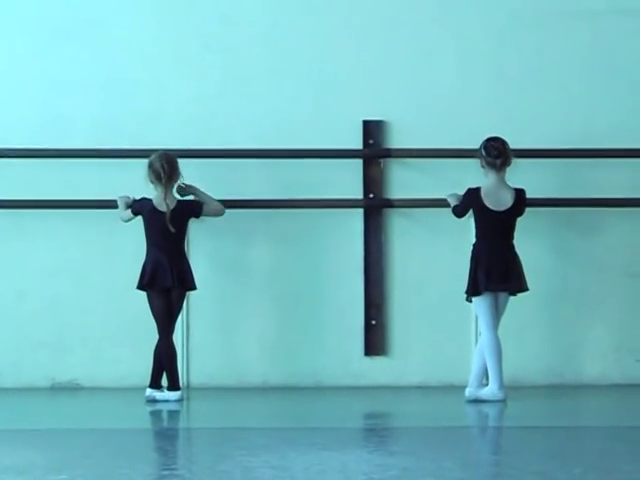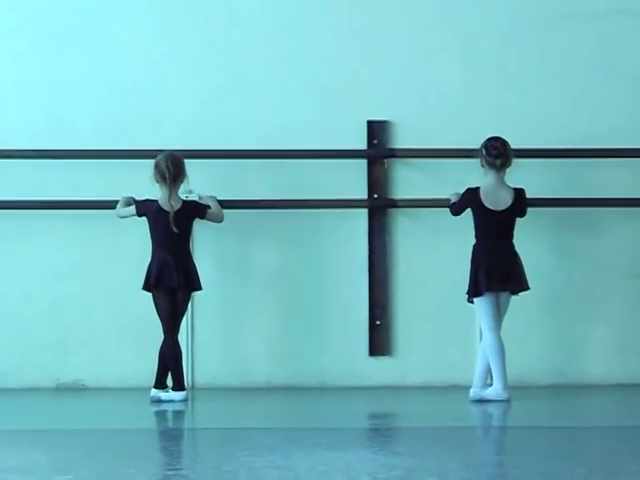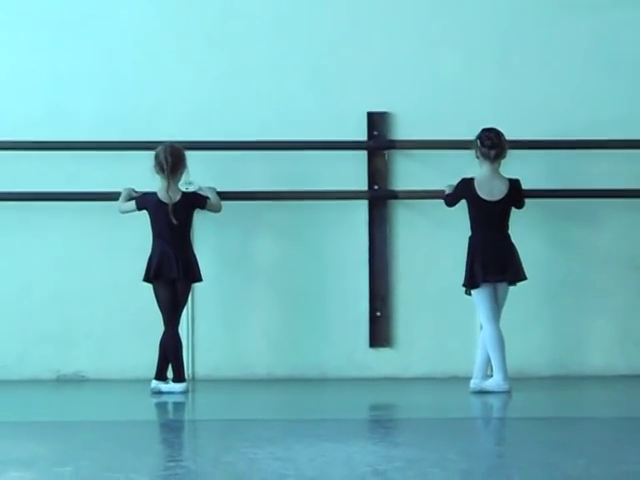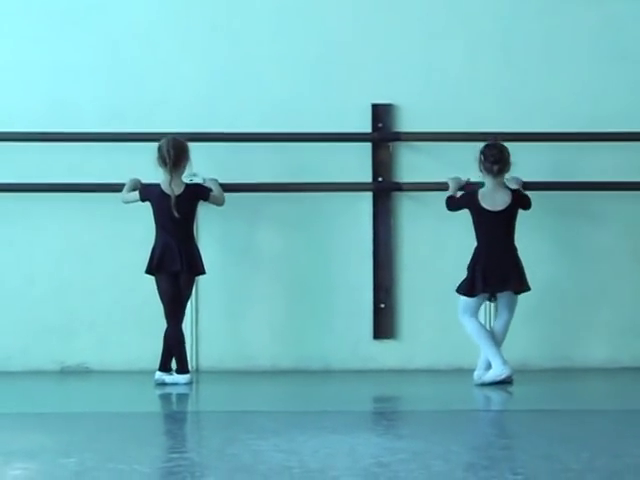
dt=0.4s
person 1, frame 1
left shoulder: (474, 195)
right shoulder: (518, 196)
left elbow: (459, 212)
left wrist: (453, 200)
left hip: (483, 265)
right hip: (506, 266)
left knee: (487, 329)
right knee: (488, 329)
left ankle: (496, 387)
right ankle: (474, 386)
person 1, frame 2
left shoulder: (473, 194)
right shoulder: (517, 195)
left elbow: (455, 210)
left wrist: (454, 199)
left hip: (484, 265)
right hip: (507, 265)
left knee: (490, 329)
right knee: (491, 328)
left ankle: (500, 387)
right ankle: (479, 386)
person 1, frame 3
left shoulder: (467, 185)
right shoulder: (512, 186)
left elbow: (449, 202)
left wrist: (449, 191)
left hip: (479, 256)
right hip: (503, 255)
left knee: (488, 321)
right knee: (491, 320)
left ankle: (500, 378)
right ankle: (479, 378)
person 1, frame 4
left shoulder: (472, 197)
right shoulder: (515, 197)
left elbow: (450, 205)
right elbow: (527, 204)
left wrist: (454, 187)
left hip: (482, 266)
right hip: (508, 266)
left knee: (467, 315)
right knee: (504, 314)
left ankle: (499, 365)
right ankle: (485, 368)
person 2, frame 1
left shoulder: (144, 206)
right shoulder: (186, 207)
left elbow: (124, 217)
right elbow: (219, 209)
left wrist: (122, 203)
right wrist: (195, 192)
left hip: (155, 273)
right hip: (179, 274)
left knee: (164, 332)
right knee: (166, 332)
left ankle: (174, 388)
right ankle: (154, 387)
person 2, frame 2
left shoulder: (149, 207)
right shoulder: (191, 208)
left elbow: (120, 212)
right elbow: (220, 217)
left wrist: (126, 200)
right wrist: (210, 200)
left hip: (160, 274)
right hip: (183, 274)
left knee: (169, 332)
right knee: (171, 332)
left ankle: (178, 388)
right ankle: (159, 386)
person 2, frame 3
left shoulder: (149, 200)
right shoulder: (191, 199)
left elbow: (121, 208)
right elbow: (217, 207)
left wrist: (127, 193)
right wrist: (209, 191)
left hip: (160, 265)
right hip: (184, 265)
left knee: (170, 323)
right knee: (172, 323)
left ankle: (179, 379)
right ankle: (160, 378)
person 2, frame 4
left shoulder: (152, 192)
right shoulder: (194, 192)
left elbow: (125, 197)
right elbow: (220, 200)
left wrist: (131, 184)
right wrist: (213, 184)
left hip: (162, 258)
right hip: (187, 258)
left knee: (172, 316)
right knee: (176, 315)
left ankle: (181, 370)
right ankle: (165, 369)
